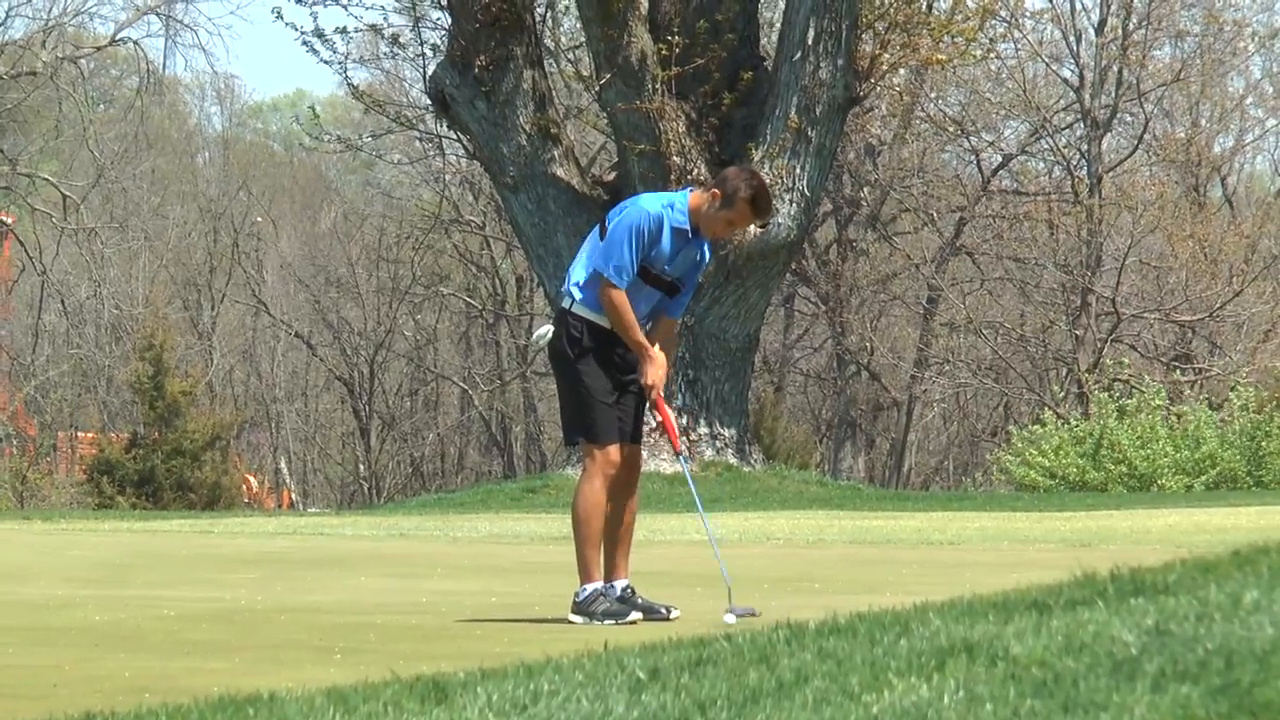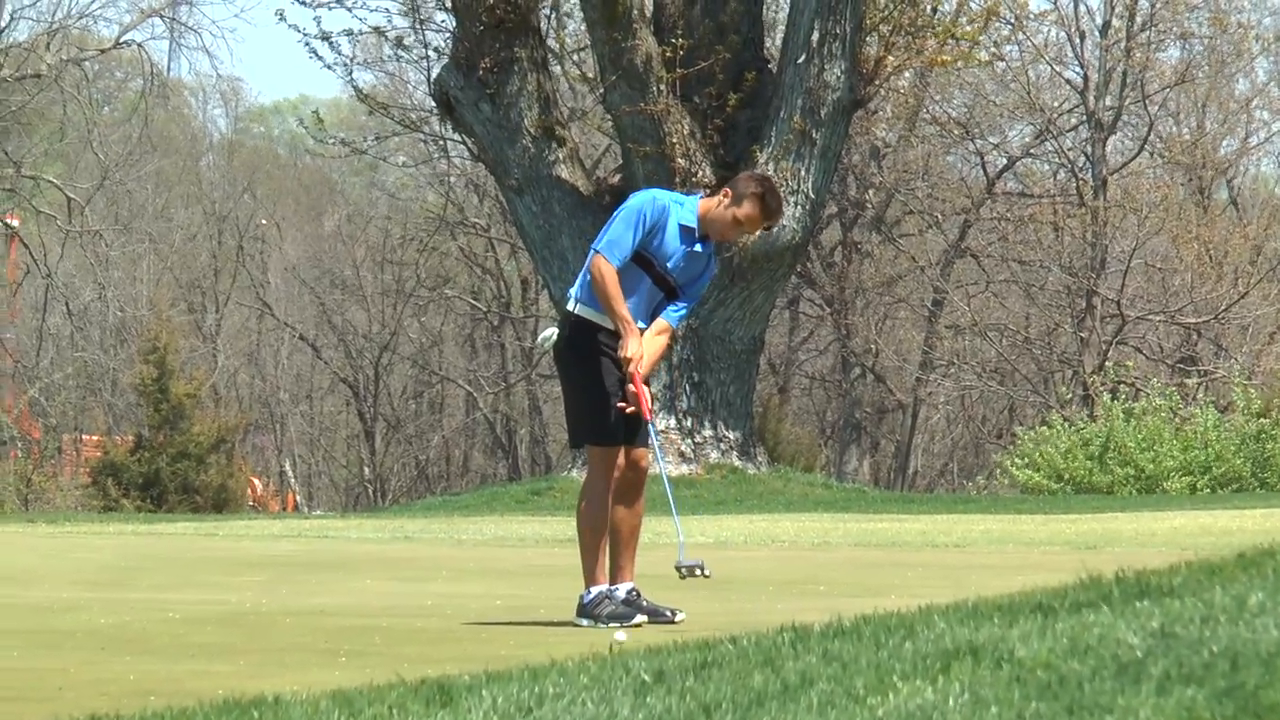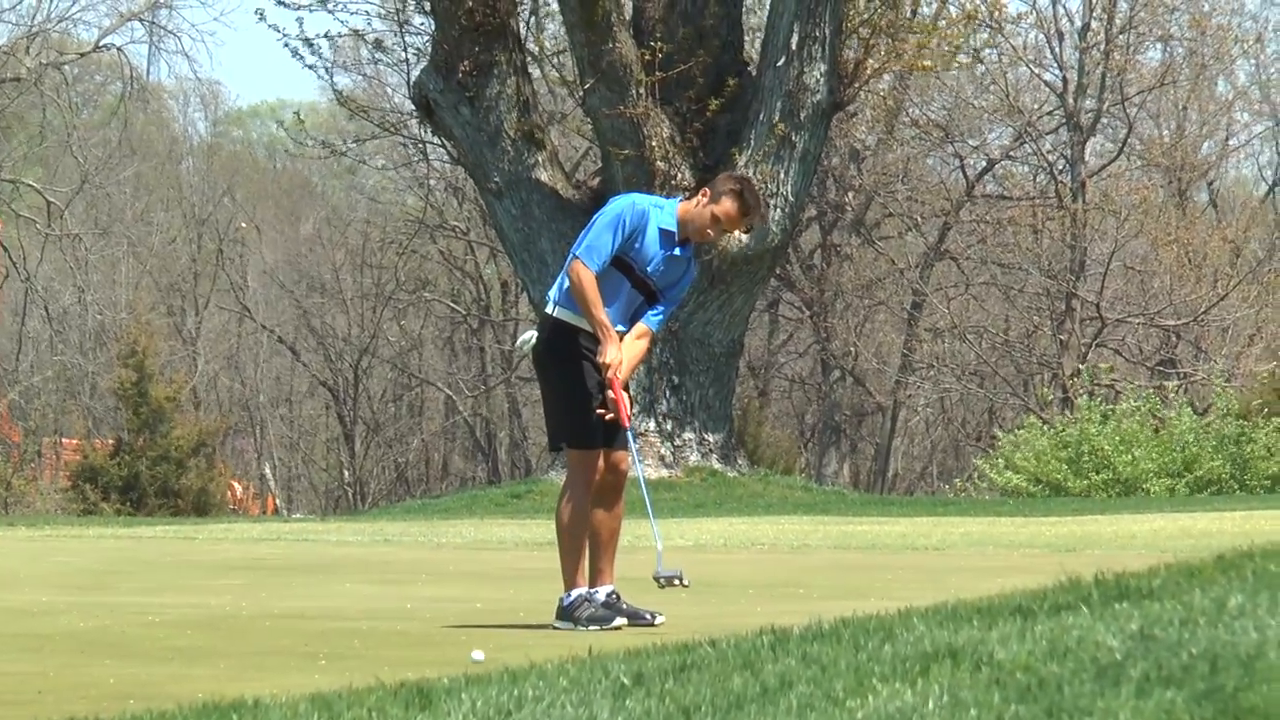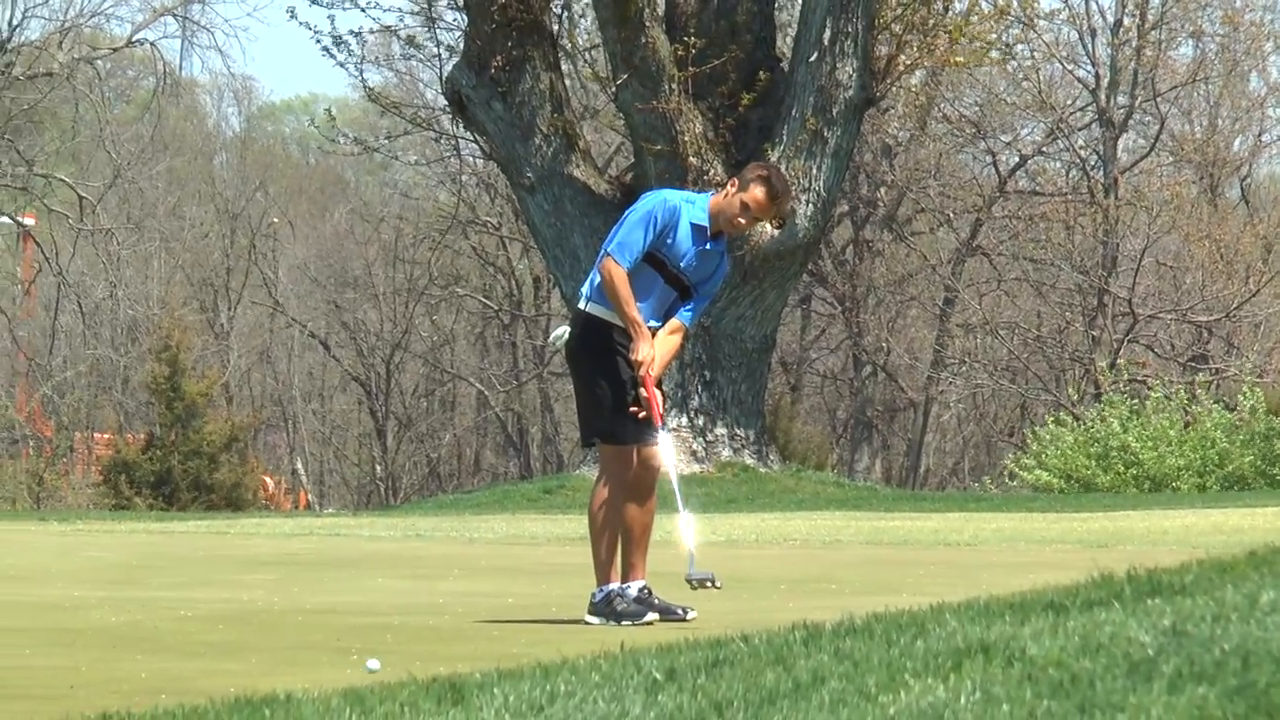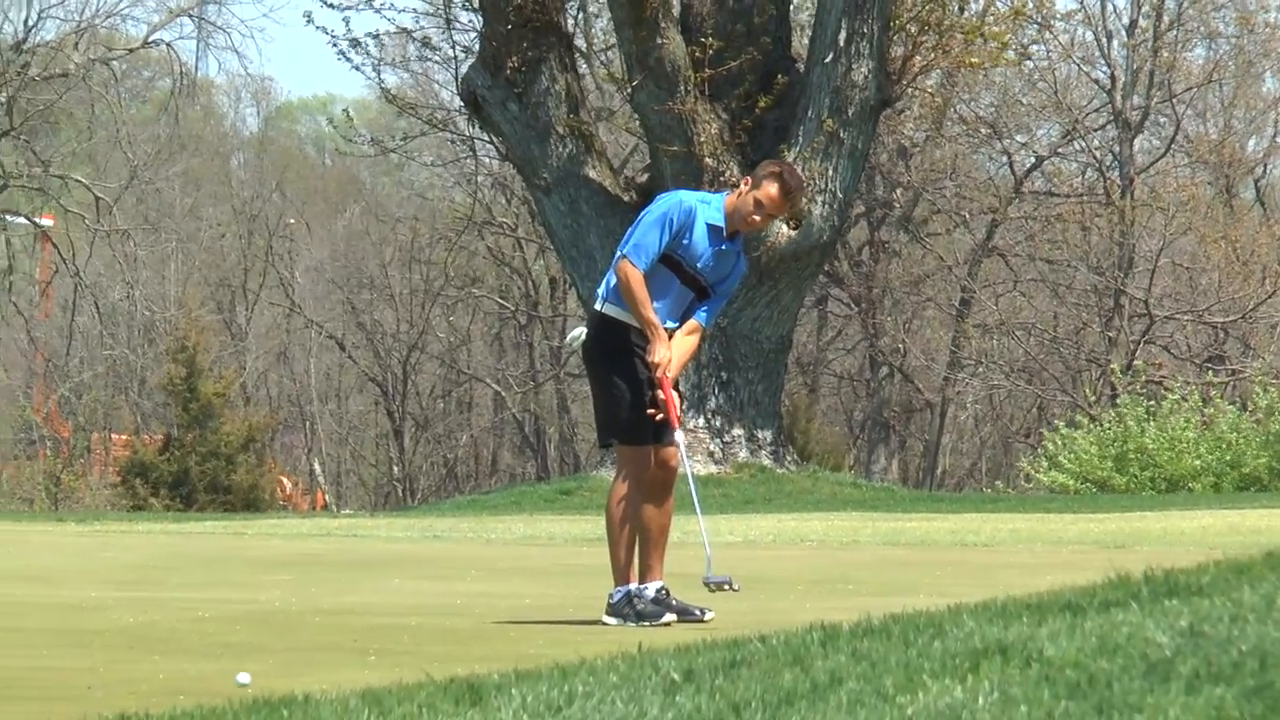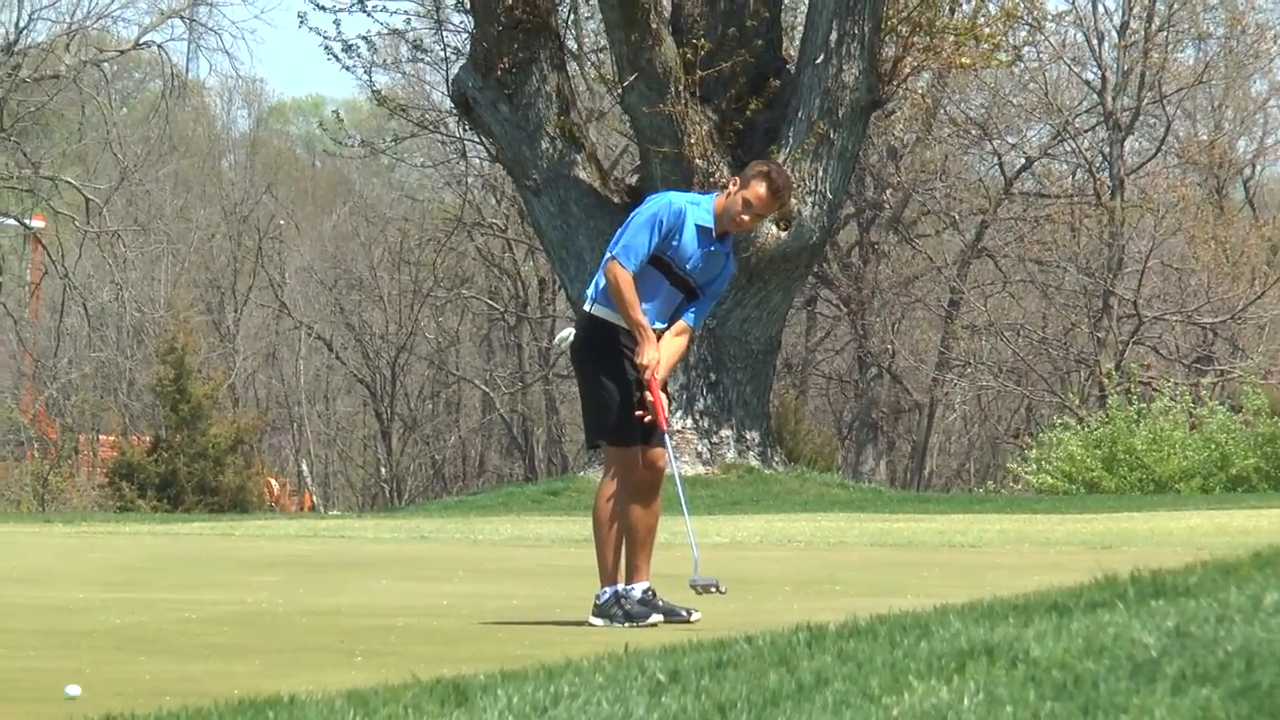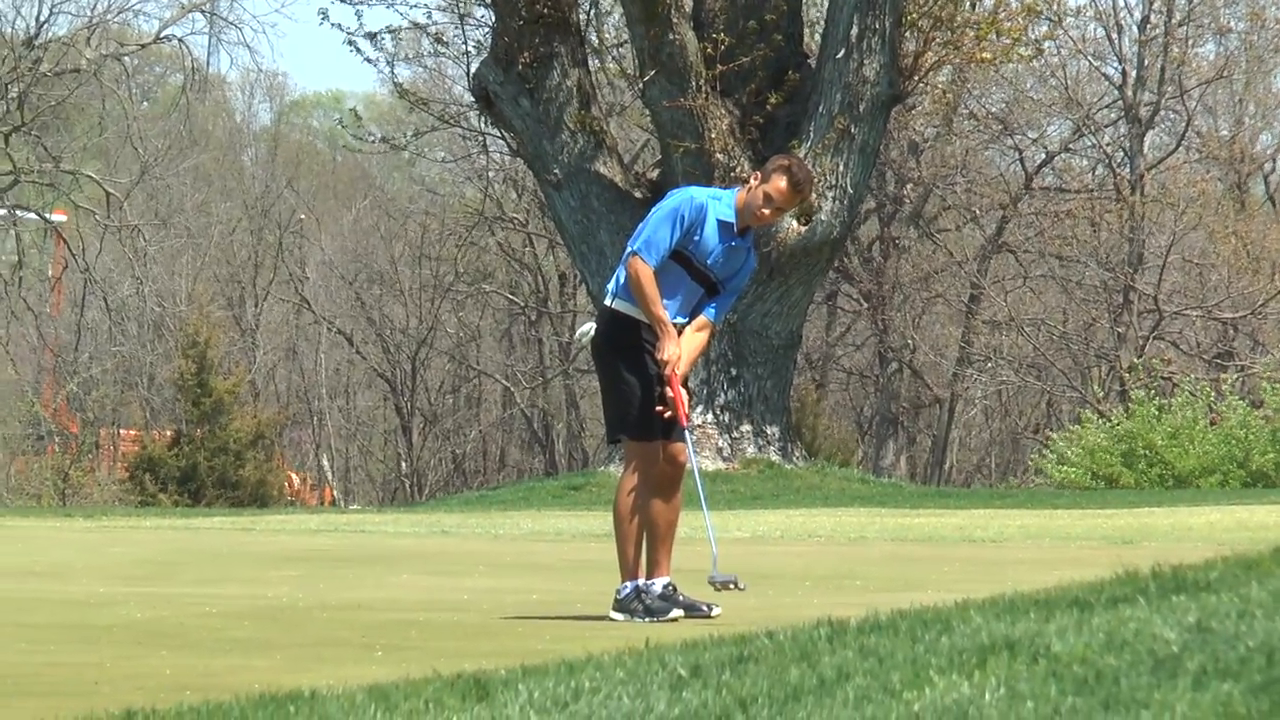
dt=0.4s
person 1, frame 1
left shoulder: (699, 253)
right shoulder: (646, 213)
left elbow: (665, 324)
right elbow: (610, 289)
left wrist: (657, 388)
right wrist: (646, 355)
left hip: (627, 344)
right hip: (584, 334)
left knee: (629, 464)
right knee: (602, 461)
left ankle: (618, 587)
right ankle: (588, 593)
person 1, frame 2
left shoulder: (705, 264)
right shoulder: (653, 205)
left elbow: (663, 327)
right elbow: (601, 263)
left wrist: (639, 377)
right wrist: (628, 332)
left hip: (630, 346)
right hip: (589, 334)
left knee: (636, 465)
right knee: (606, 465)
left ankle: (622, 590)
right ankle: (594, 596)
person 1, frame 3
left shoulder: (685, 268)
right shoulder: (632, 210)
left elbow: (642, 331)
right elbow: (579, 268)
left wrist: (619, 381)
right wrist: (607, 339)
left hip: (610, 349)
right hip: (567, 336)
left knee: (616, 468)
right knee: (586, 466)
left ankle: (603, 593)
right ankle: (573, 599)
person 1, frame 4
left shoulder: (718, 262)
right shoulder: (664, 206)
left elbow: (676, 326)
right elbow: (611, 265)
left wrist: (652, 376)
right wrist: (640, 336)
left hip: (643, 344)
right hip: (600, 331)
left knee: (648, 464)
right knee: (618, 460)
left ankle: (634, 587)
right ankle: (605, 594)
person 1, frame 5
left shoulder: (734, 263)
right shoulder: (680, 206)
left elbow: (693, 327)
right elbow: (627, 266)
left wrist: (670, 378)
right wrist: (657, 338)
left hip: (660, 346)
right hip: (618, 332)
left knee: (665, 464)
right knee: (635, 462)
left ankle: (651, 589)
right ankle: (622, 594)
person 1, frame 6
left shoulder: (724, 264)
right shoulder: (669, 208)
left elbow: (682, 328)
right elbow: (617, 268)
left wrist: (657, 380)
right wrist: (644, 338)
left hip: (648, 346)
right hip: (605, 334)
left knee: (652, 466)
right knee: (623, 464)
left ankle: (638, 589)
right ankle: (608, 596)
person 1, frame 7
left shoulder: (745, 258)
right shoulder: (692, 203)
left elbow: (703, 323)
right elbow: (637, 262)
left wrist: (679, 374)
right wrist: (665, 334)
left hip: (668, 342)
right hip: (626, 329)
left knee: (673, 461)
right knee: (643, 459)
left ankle: (659, 585)
right ankle: (629, 591)
